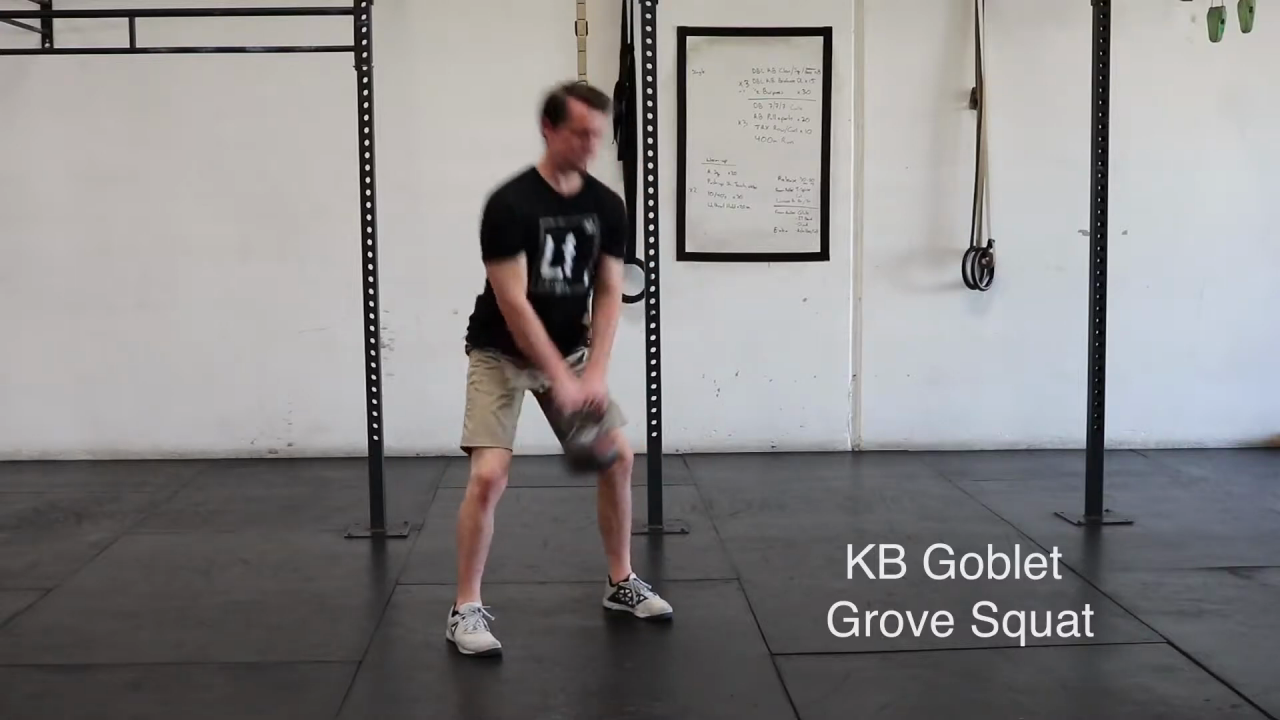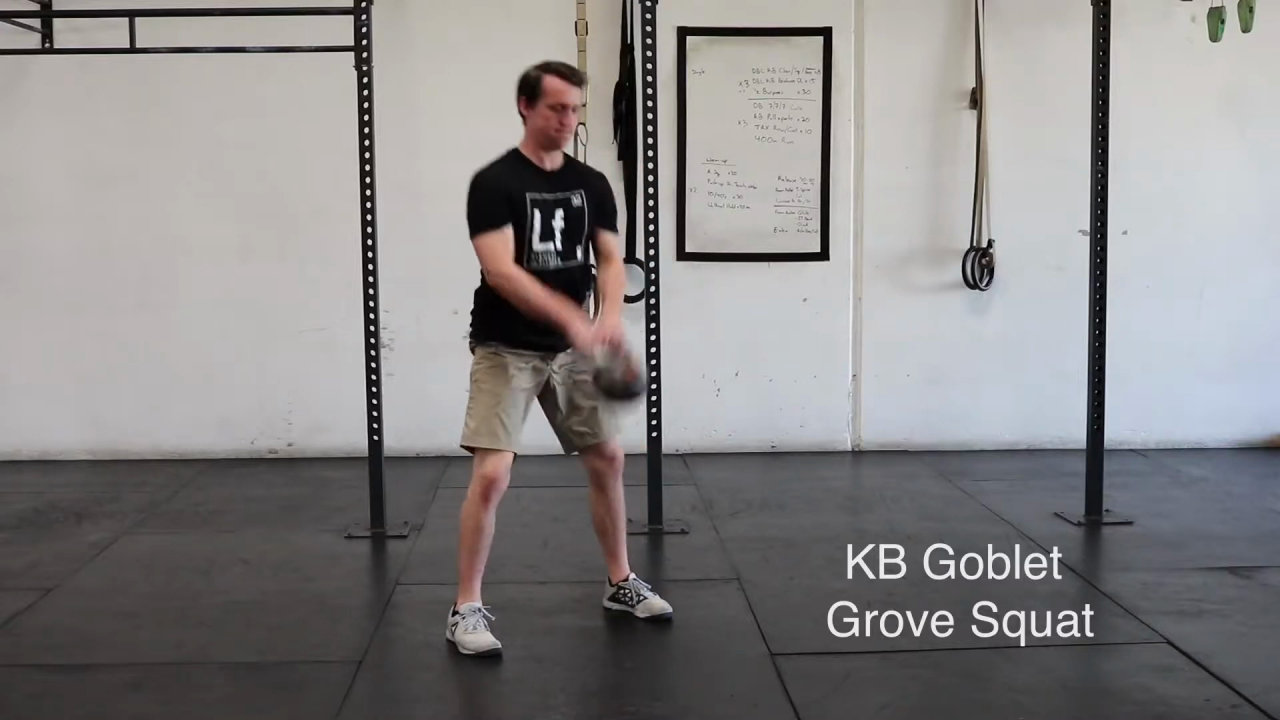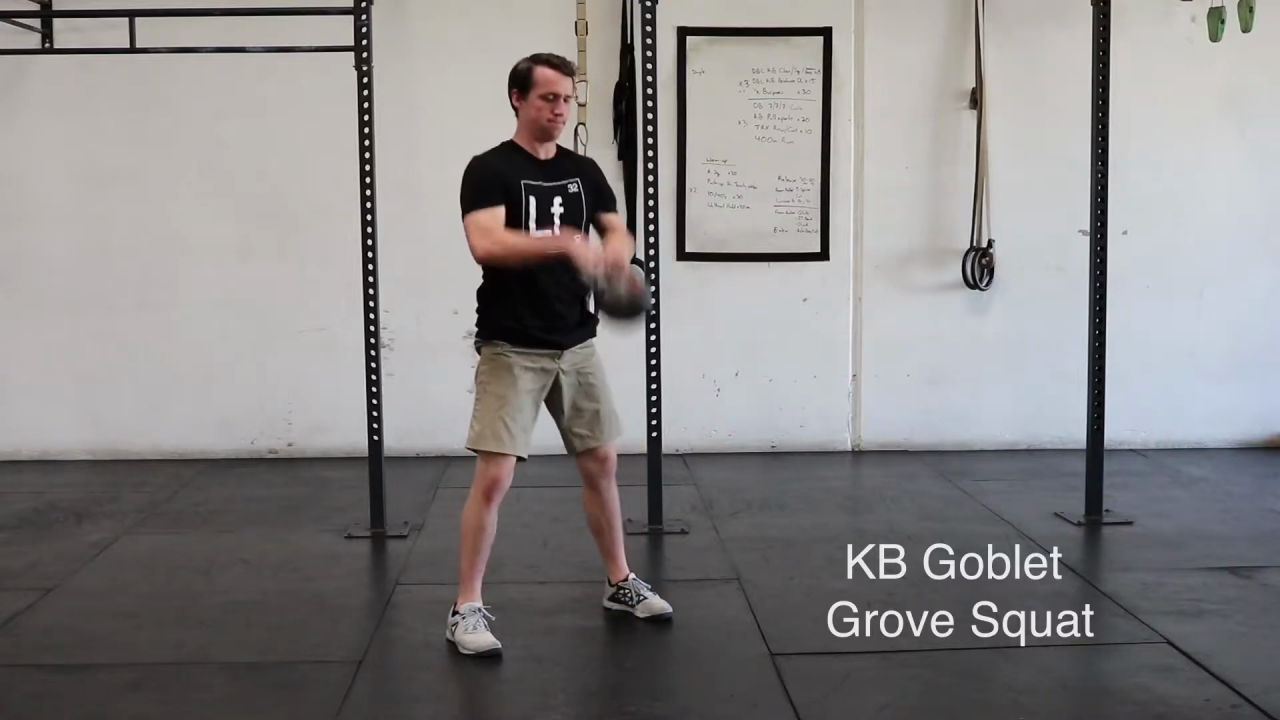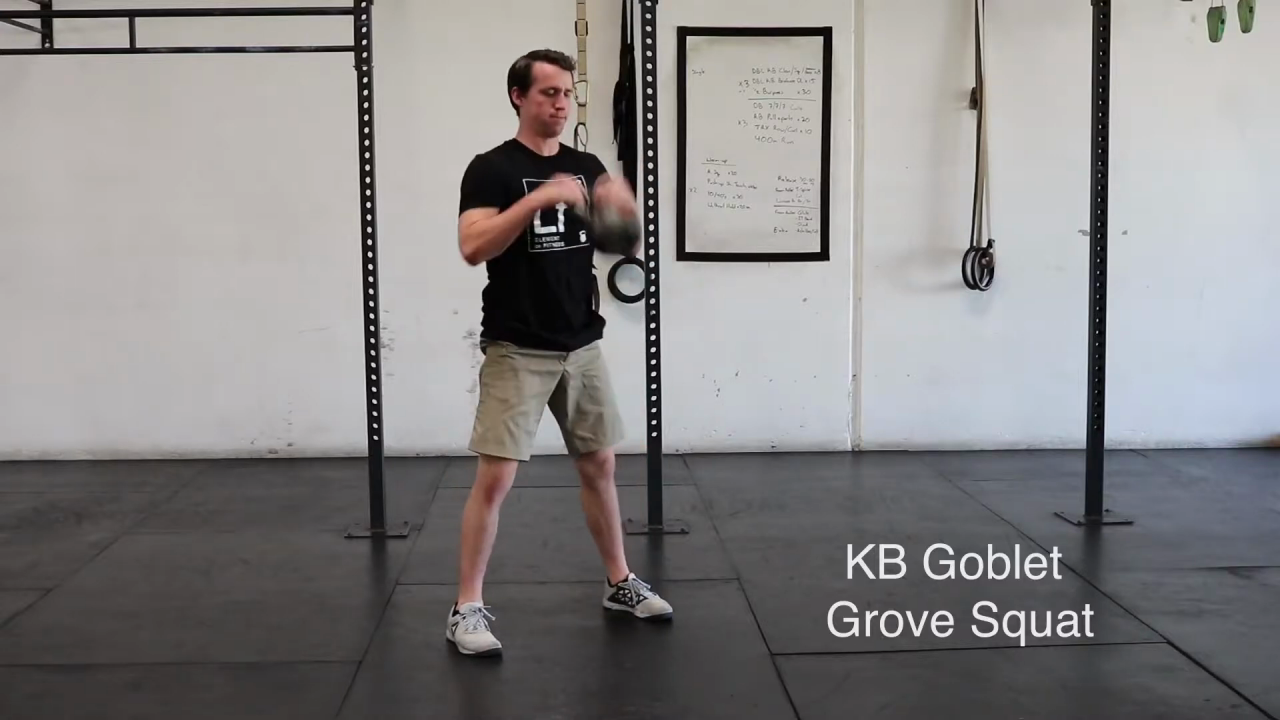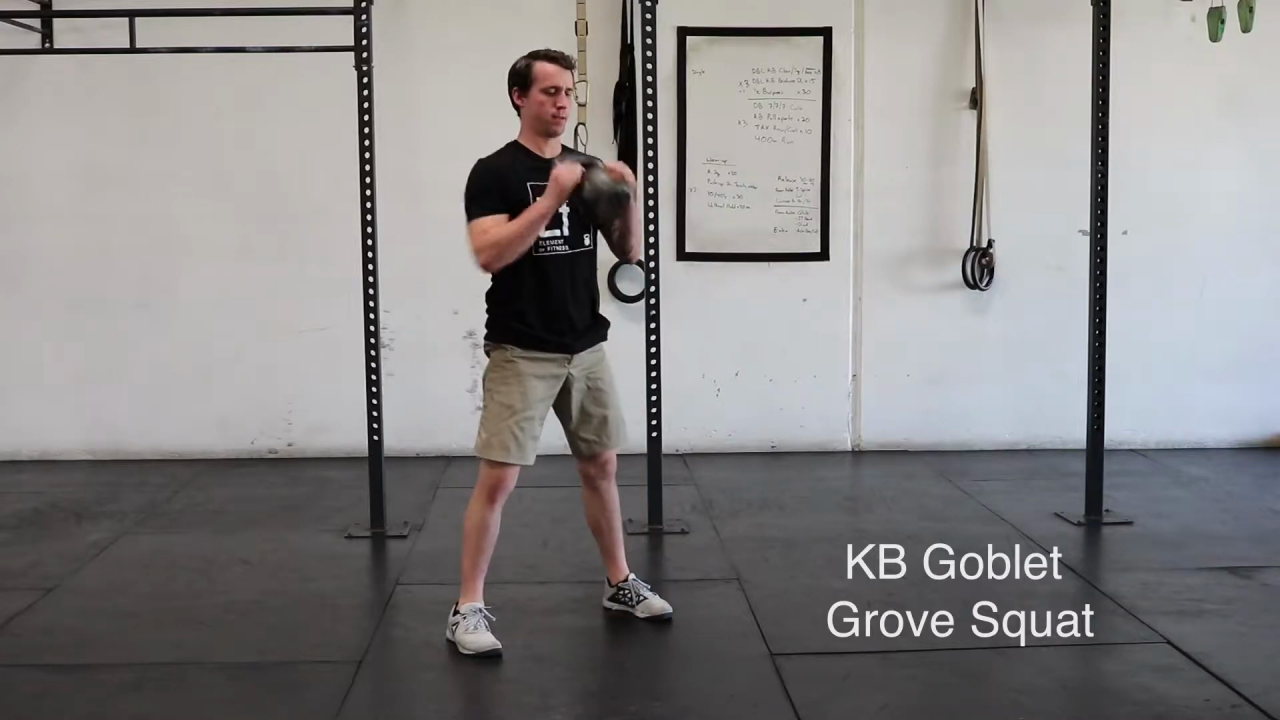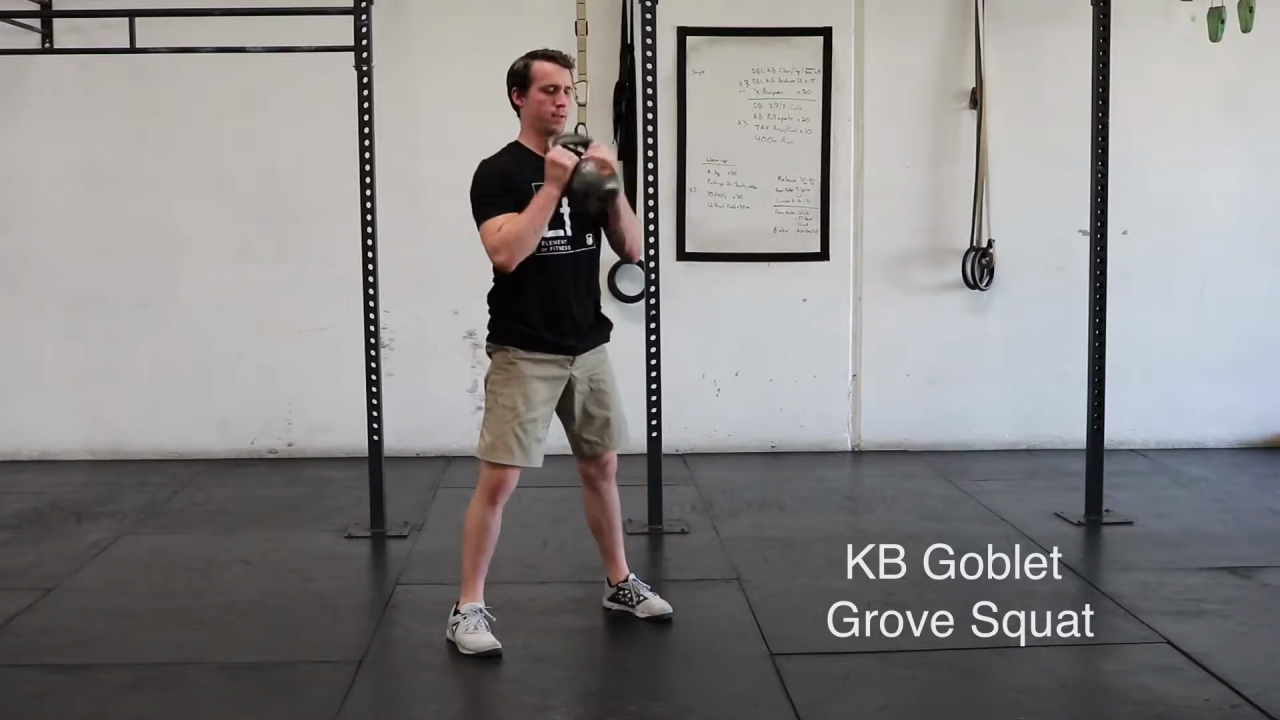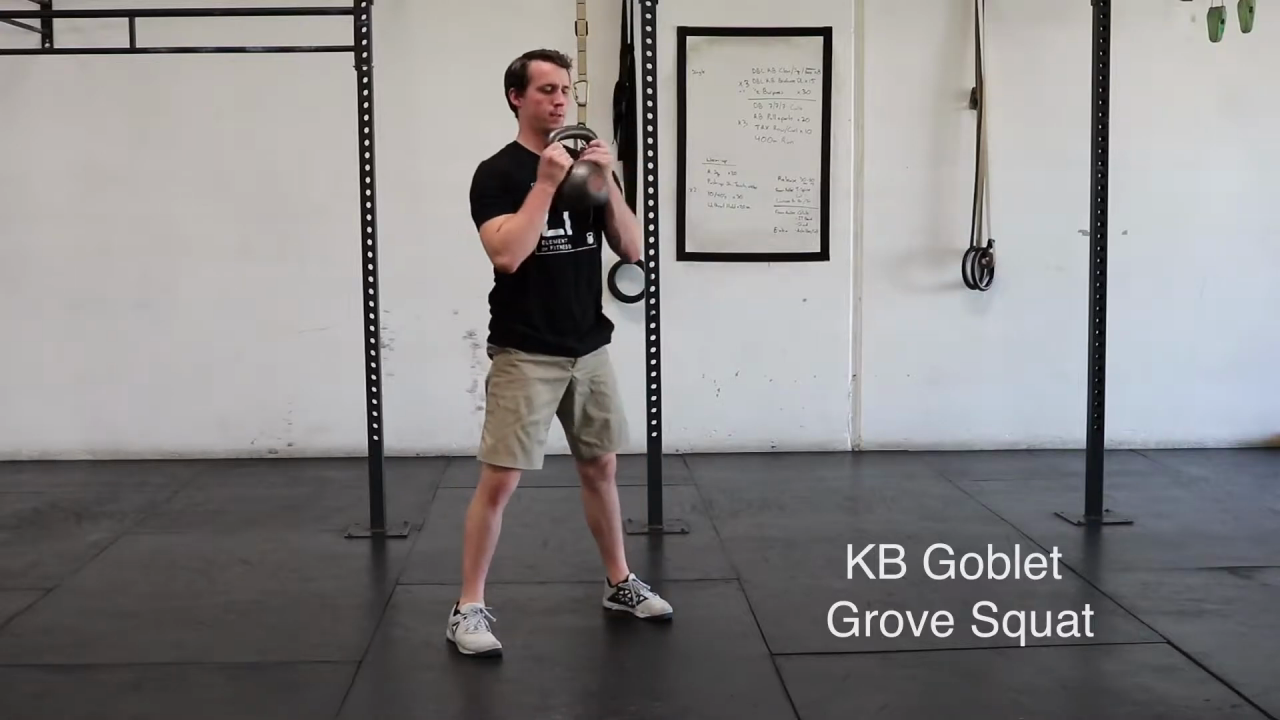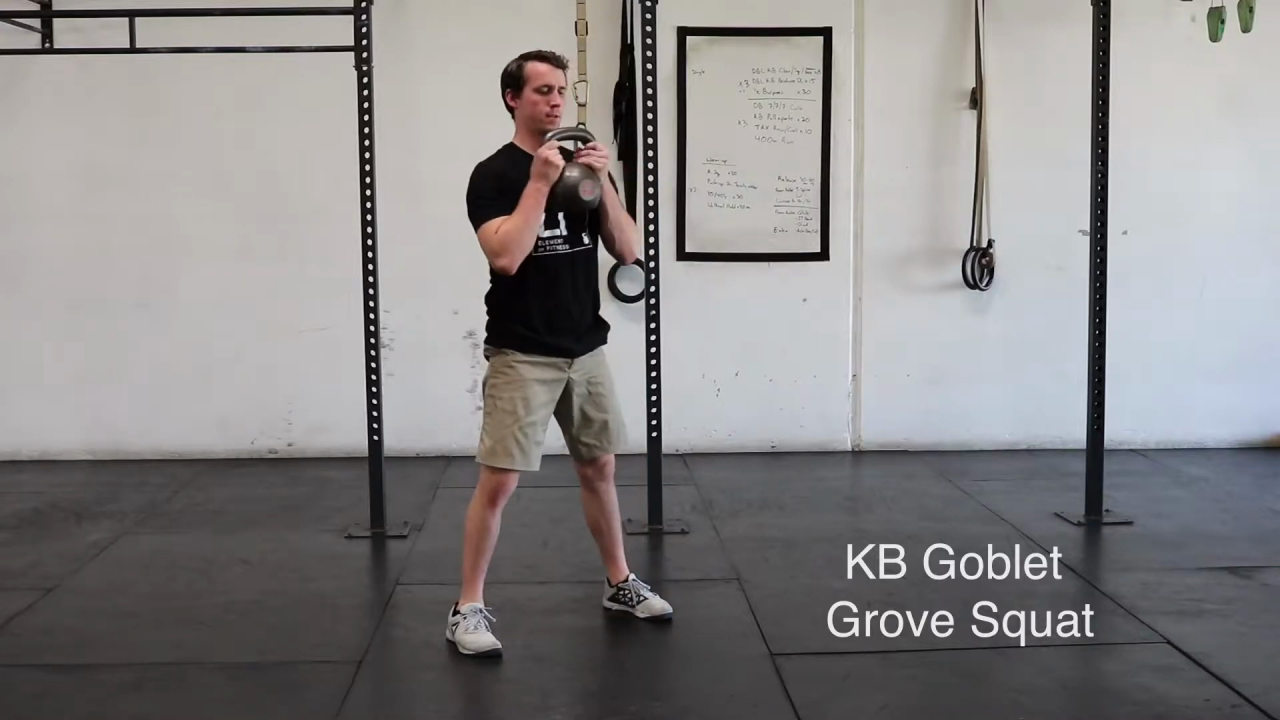
dt=0.1s
person 1, frame 1
left shoulder: (607, 205)
right shoulder: (510, 203)
left elbow: (608, 291)
right elbow: (511, 300)
left wrist: (595, 371)
right wrist: (557, 377)
left hip: (569, 351)
right hip: (502, 355)
left knee: (619, 459)
right knee: (489, 476)
left ankle: (621, 583)
right ankle: (466, 607)
person 1, frame 2
left shoulder: (590, 181)
right shoulder: (496, 180)
left elbow: (611, 262)
right elbow: (500, 272)
left wrist: (610, 319)
right wrist: (571, 318)
left hip: (570, 348)
right hip: (504, 349)
left knee: (609, 461)
right knee: (491, 476)
left ankle: (621, 583)
right ankle: (466, 607)
person 1, frame 3
left shoulder: (585, 171)
right shoulder: (489, 169)
left elbow: (617, 235)
right elbow: (485, 246)
left wrist: (618, 248)
right wrist: (562, 242)
left hip: (576, 346)
right hip: (512, 350)
left knee: (601, 464)
right knee: (494, 477)
left ankle: (621, 583)
right ankle: (466, 607)
person 1, frame 4
left shoulder: (586, 164)
right shoulder: (491, 168)
right elbow: (472, 246)
left wrist: (622, 208)
right wrist: (541, 198)
left hip: (581, 344)
right hip: (517, 350)
left knee: (599, 466)
right knee: (495, 477)
left ankle: (620, 583)
right ankle: (467, 608)
person 1, frame 5
left shoulder: (587, 166)
right shoulder: (495, 171)
left elbow: (629, 251)
right elbow: (489, 256)
left wrist: (625, 199)
right wrist: (549, 200)
left hip: (586, 346)
right hip: (521, 353)
left knee: (602, 467)
right knee: (497, 480)
left ankle: (620, 582)
right ankle: (468, 608)
person 1, frame 6
left shoulder: (586, 164)
right shoulder: (498, 172)
left elbow: (632, 250)
right elbow: (506, 255)
right wrist: (551, 186)
left hip: (588, 347)
right hip: (523, 353)
left knee: (602, 468)
right knee: (498, 480)
left ankle: (620, 583)
right ankle: (468, 608)
person 1, frame 7
left shoulder: (585, 164)
right shoulder: (497, 172)
left elbow: (631, 250)
right elbow: (507, 255)
left wrist: (607, 183)
right wrist: (545, 183)
left hip: (589, 348)
right hip: (524, 355)
left knee: (601, 469)
right knee: (499, 481)
left ankle: (619, 583)
right ankle: (469, 608)
person 1, frame 8
left shoulder: (584, 167)
right shoulder: (495, 174)
left elbow: (626, 250)
right elbow: (506, 257)
left wrist: (602, 181)
right wrist: (539, 181)
left hip: (585, 349)
right hip: (522, 355)
left knee: (600, 470)
right knee: (497, 482)
left ankle: (619, 582)
right ankle: (468, 608)
